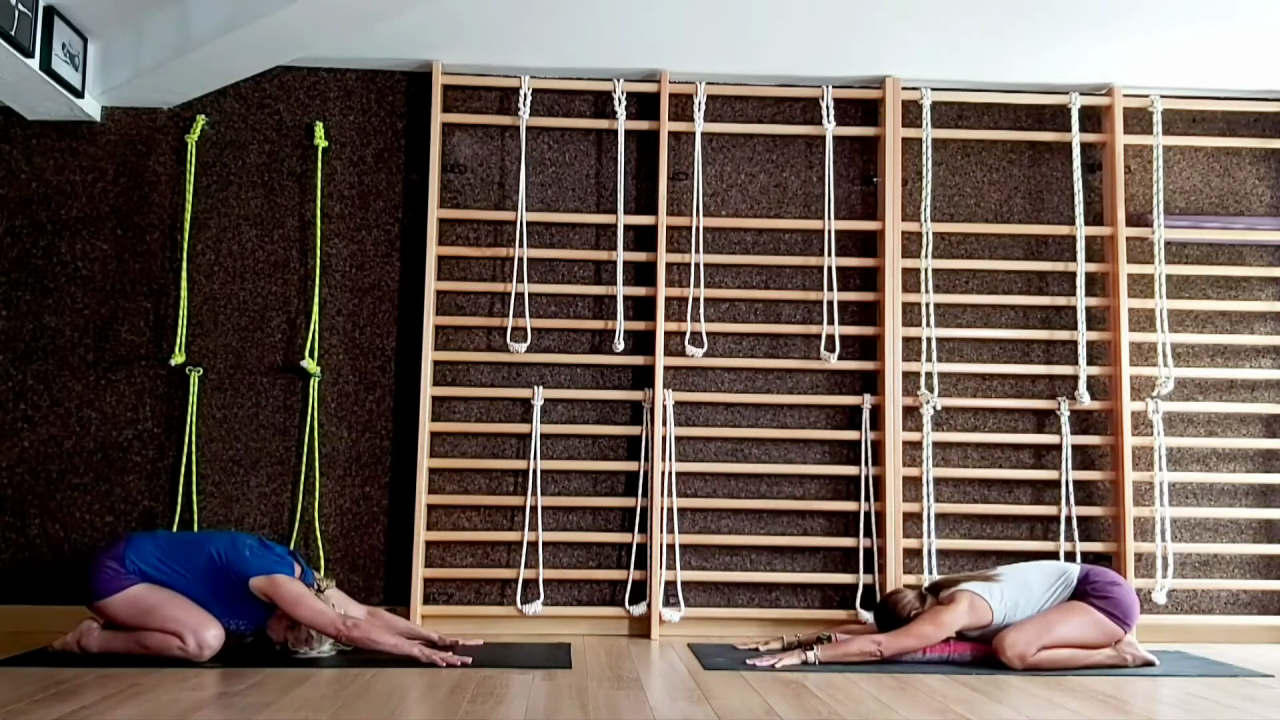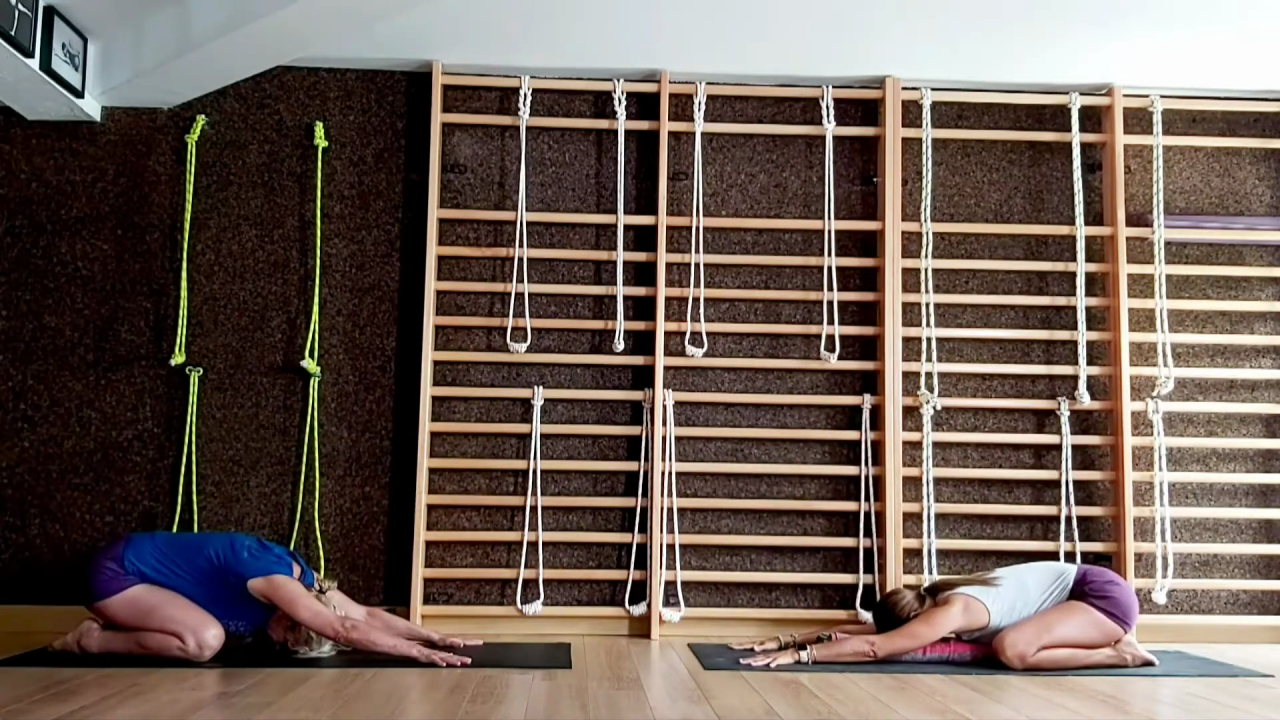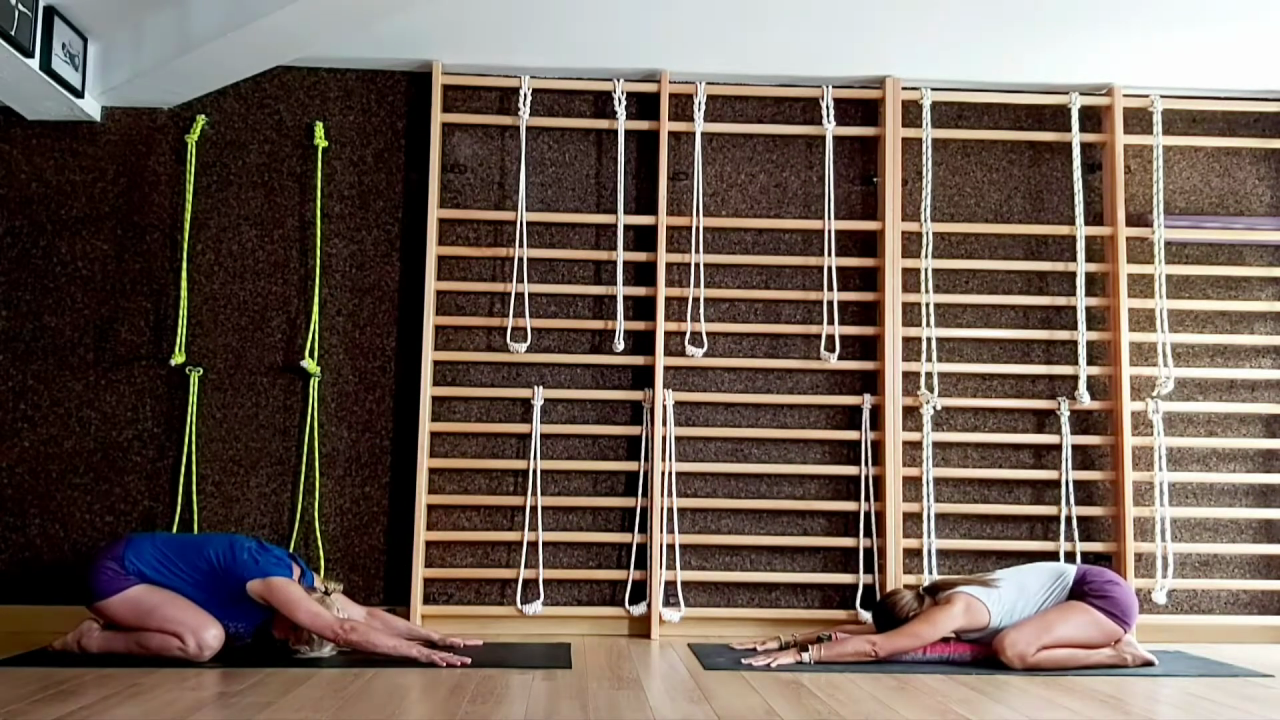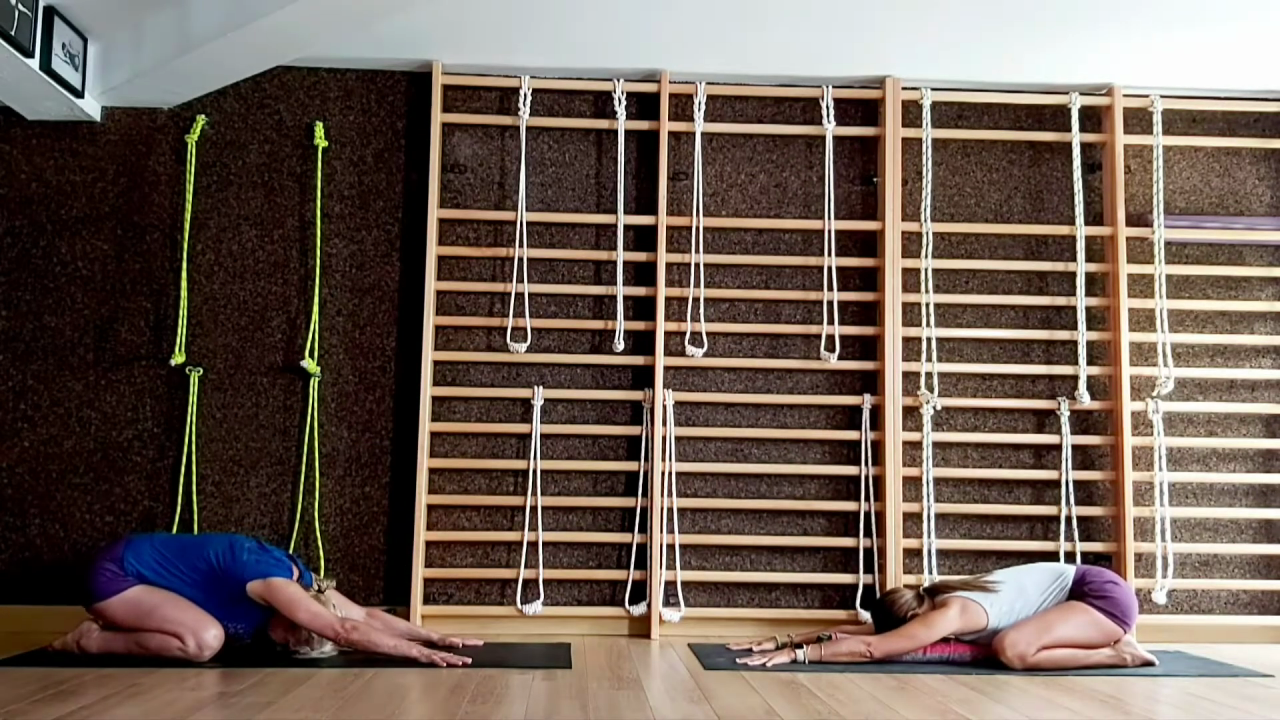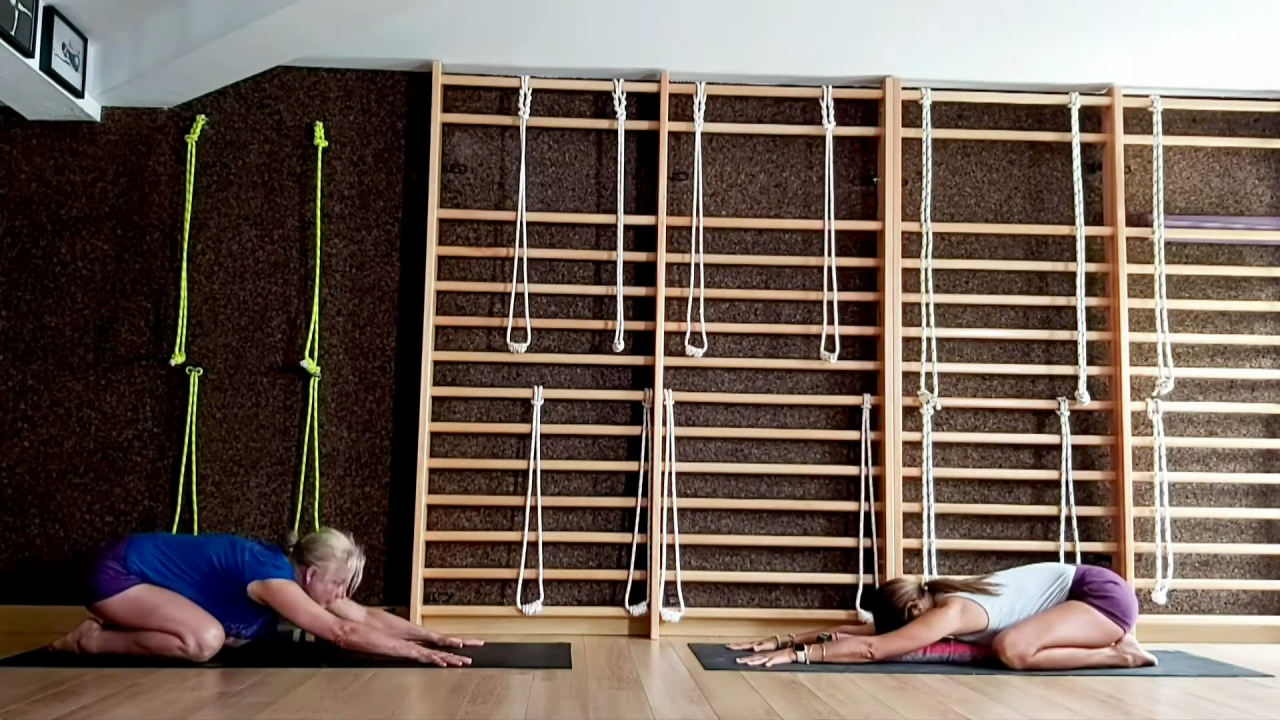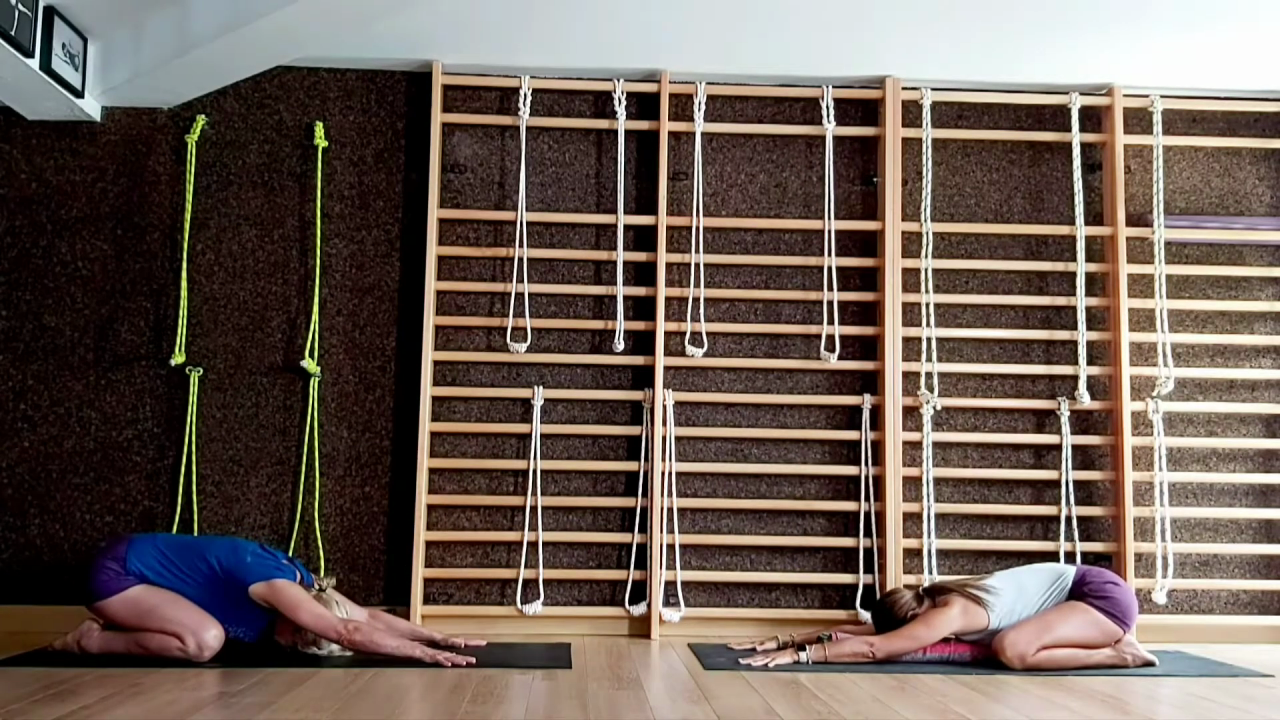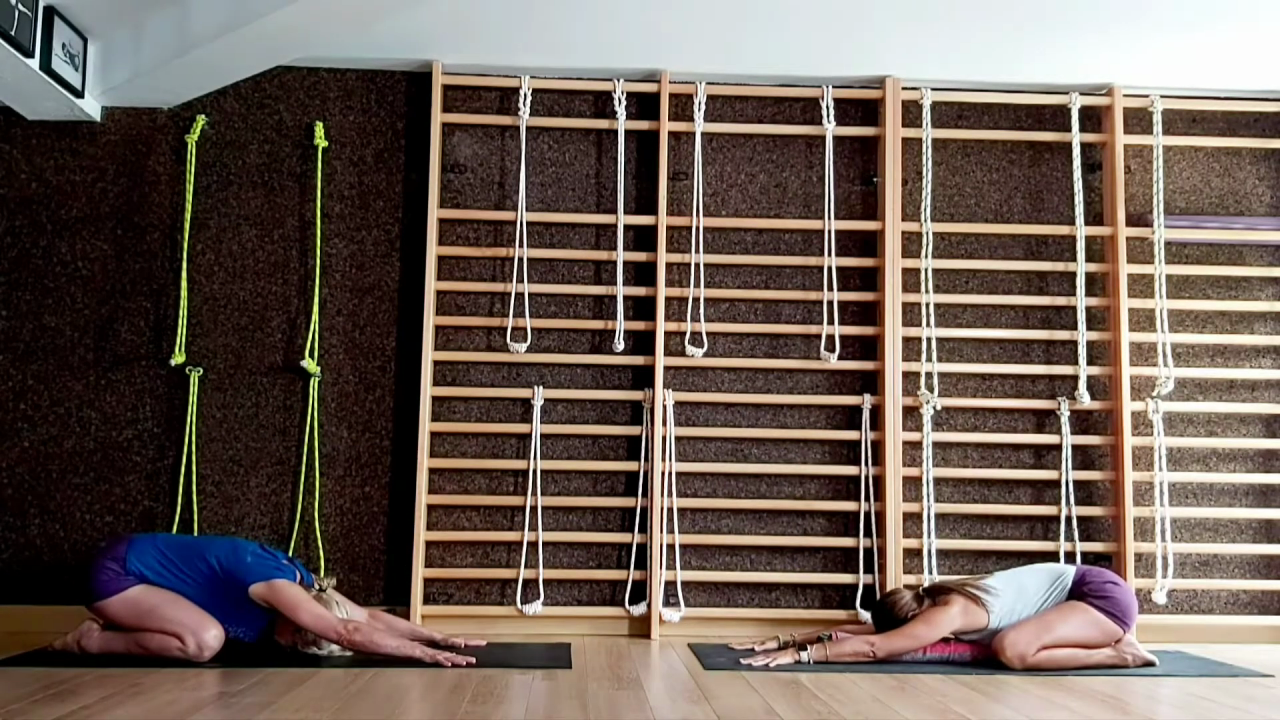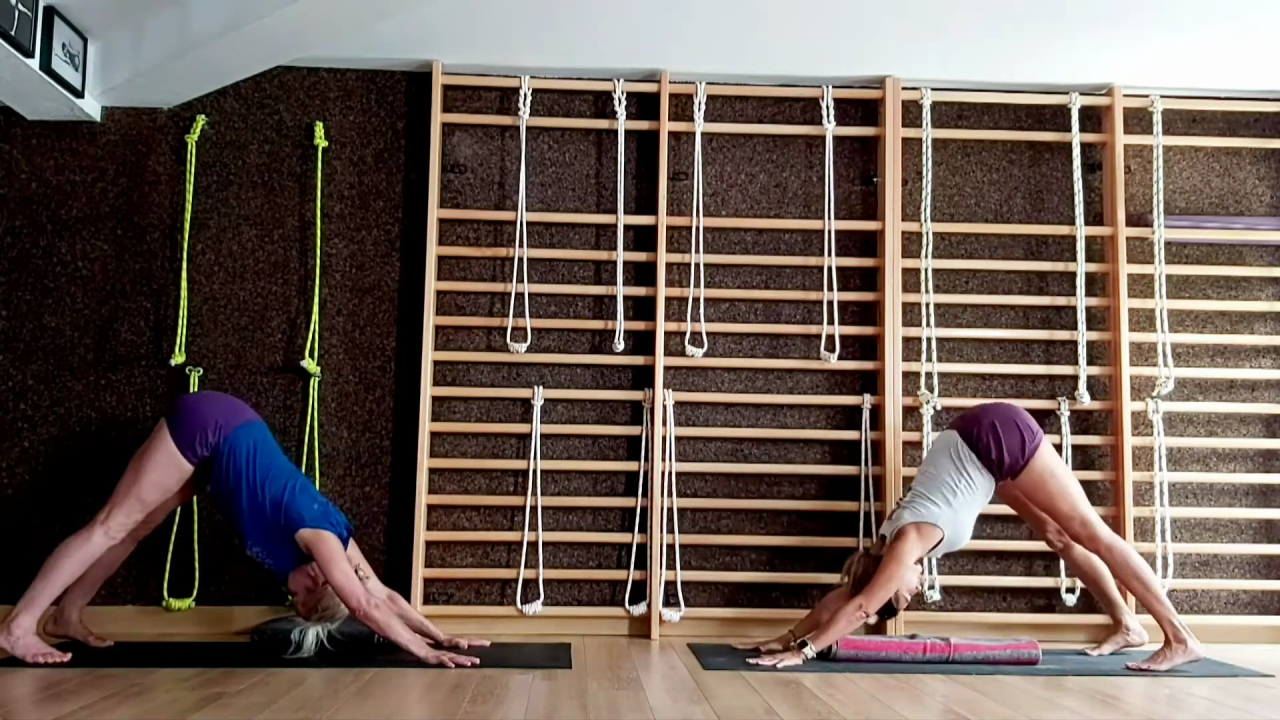
dt=0.4s
person 1, frame 1
left shoulder: (298, 575)
right shoulder: (275, 578)
left elbow: (368, 614)
right elbow: (347, 628)
left wrist: (435, 637)
right wrist: (420, 651)
left hip: (140, 563)
right hip: (117, 573)
left knee: (233, 631)
right knee: (204, 640)
left ankle: (123, 625)
right ankle: (93, 639)
person 1, frame 2
left shoulder: (297, 575)
right shoulder: (273, 578)
left elbow: (366, 613)
right elbow: (345, 629)
left wrist: (436, 636)
right wrist: (421, 651)
left hip: (140, 563)
right hip: (117, 572)
left knee: (234, 630)
right knee: (204, 640)
left ankle: (119, 626)
right ankle: (92, 640)
person 1, frame 3
left shoulder: (299, 576)
right shoulder: (273, 580)
left elbow: (367, 615)
right elbow: (345, 631)
left wrist: (436, 637)
right wrist: (419, 653)
left hip: (140, 564)
right hip: (117, 572)
left knee: (236, 631)
right knee: (205, 641)
left ankle: (119, 627)
right ankle: (92, 640)
person 1, frame 4
left shoulder: (298, 578)
right shoulder: (272, 581)
left elbow: (366, 614)
right elbow: (343, 630)
left wrist: (435, 636)
right wrist: (418, 652)
left hip: (138, 565)
right hip: (115, 574)
left knee: (235, 634)
right knee: (204, 641)
left ankle: (116, 627)
right ankle: (91, 640)
person 1, frame 5
left shoulder: (299, 573)
right shoulder: (274, 582)
left elbow: (367, 616)
right elbow: (344, 634)
left wrist: (436, 637)
right wrist: (420, 653)
left hip: (140, 564)
right hip: (118, 573)
left knee: (232, 634)
right knee: (204, 641)
left ankle: (117, 626)
right ankle: (92, 640)
person 1, frame 6
left shoulder: (298, 580)
right shoulder: (274, 585)
left elbow: (367, 615)
right elbow: (348, 631)
left wrist: (439, 636)
right wrist: (424, 652)
left hip: (139, 562)
right hip: (117, 572)
left knee: (216, 630)
right knee: (204, 641)
left ankle: (116, 626)
right ankle: (90, 640)
person 1, frame 7
left shoulder: (298, 580)
right shoulder: (274, 585)
left elbow: (367, 615)
right elbow: (348, 633)
left wrist: (439, 637)
right wrist: (425, 653)
left hip: (140, 563)
right hip: (117, 573)
left knee: (214, 630)
right knee: (205, 641)
left ankle: (121, 624)
right ankle: (93, 639)
person 1, frame 8
left shoulder: (336, 540)
right shoulder: (321, 537)
left elbow: (383, 596)
right elbow: (367, 607)
left wrist: (443, 637)
right wrist: (425, 652)
left hip: (220, 430)
right hip: (209, 424)
left knee: (136, 528)
right knee: (114, 524)
left ankle: (65, 617)
person 2, frame 1
left shoulder: (956, 610)
right shoulder: (936, 601)
left elbow: (880, 647)
right elbow: (868, 629)
left wrist: (804, 654)
right wrist: (796, 640)
left hip: (1106, 594)
right hip: (1081, 589)
left knee: (1013, 650)
left ankle: (1120, 653)
right ankle: (1110, 640)
person 2, frame 2
left shoulder: (951, 611)
right shoulder: (935, 601)
left elbow: (873, 647)
right elbow: (859, 629)
left wrist: (799, 654)
right wrist: (787, 640)
left hip: (1103, 593)
right hip: (1084, 588)
left knee: (1012, 649)
left ankle: (1120, 654)
right ankle: (1113, 641)
person 2, frame 3
left shoulder: (952, 611)
right shoulder: (934, 601)
left elbow: (874, 647)
right elbow: (858, 629)
left wrist: (801, 654)
right wrist: (788, 640)
left hip: (1103, 593)
right hip: (1084, 587)
left knee: (1012, 651)
left ankle: (1119, 654)
right ankle: (1110, 642)
person 2, frame 4
left shoulder: (950, 614)
right shoulder: (934, 601)
left elbow: (871, 648)
right elbow: (856, 629)
left wrist: (797, 653)
right wrist: (783, 640)
left hip: (1103, 592)
right hip: (1084, 587)
left knee: (1013, 650)
left ankle: (1119, 653)
right ankle: (1113, 640)
person 2, frame 5
left shoulder: (949, 615)
right shoulder: (935, 599)
left elbow: (871, 649)
right elbow: (857, 631)
left wrist: (798, 654)
right wrist: (786, 641)
left hip: (1103, 593)
right hip: (1083, 586)
left knee: (1012, 650)
right knee: (1001, 641)
left ankle: (1119, 654)
right ankle: (1109, 641)
person 2, frame 6
left shoulder: (950, 614)
right shoulder: (937, 602)
left elbow: (872, 648)
right elbow: (855, 630)
left wrist: (799, 654)
right wrist: (785, 640)
left hip: (1104, 594)
right hip: (1083, 587)
left knee: (1012, 650)
right knee: (1001, 640)
left ankle: (1119, 654)
right ankle: (1109, 642)
person 2, frame 7
left shoulder: (948, 613)
right shoulder: (930, 602)
left elbow: (872, 646)
right elbow: (854, 629)
left wrist: (799, 653)
right wrist: (785, 640)
left hip: (1104, 594)
right hip: (1083, 588)
left knee: (1011, 650)
right knee: (997, 641)
left ankle: (1117, 654)
right ankle: (1107, 640)
person 2, frame 8
left shoulder: (908, 541)
right shoulder: (894, 544)
left elbow: (859, 607)
right elbow: (840, 596)
left wrist: (804, 651)
right wrist: (788, 638)
left hip: (998, 434)
right hip: (982, 438)
left knee: (1090, 532)
right knee: (1058, 535)
left ankle: (1181, 639)
right ankle: (1127, 627)
